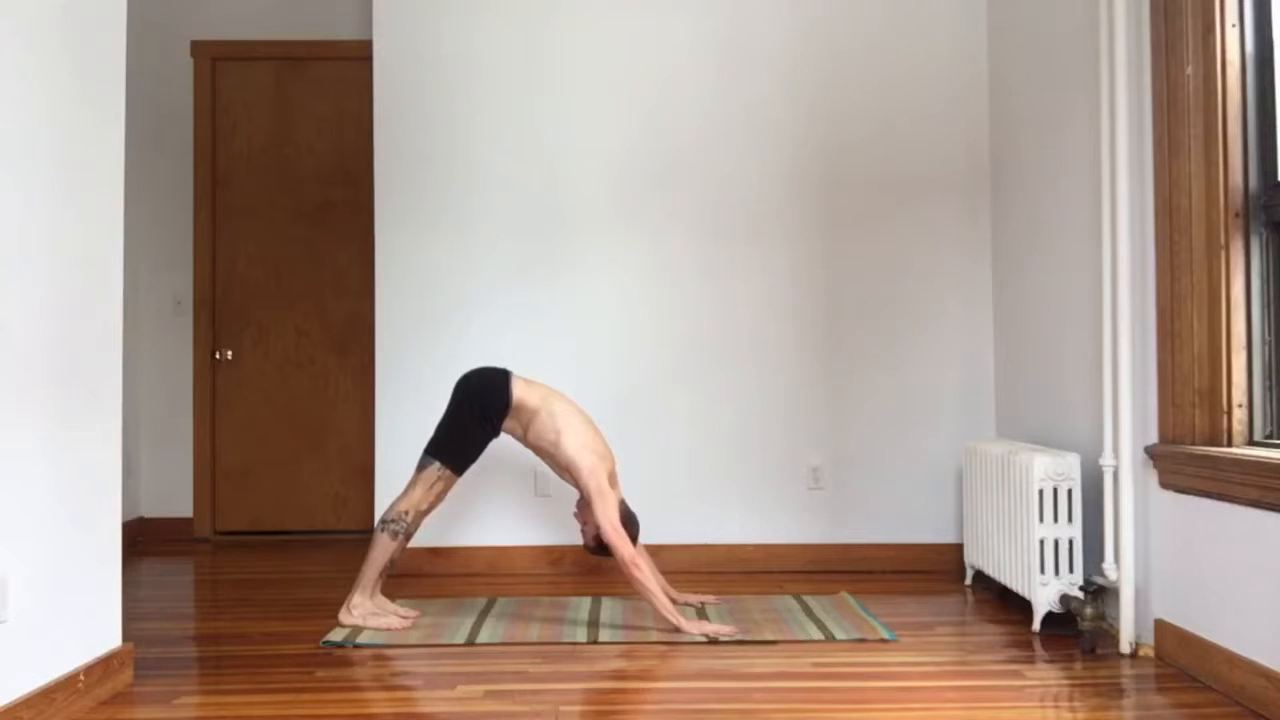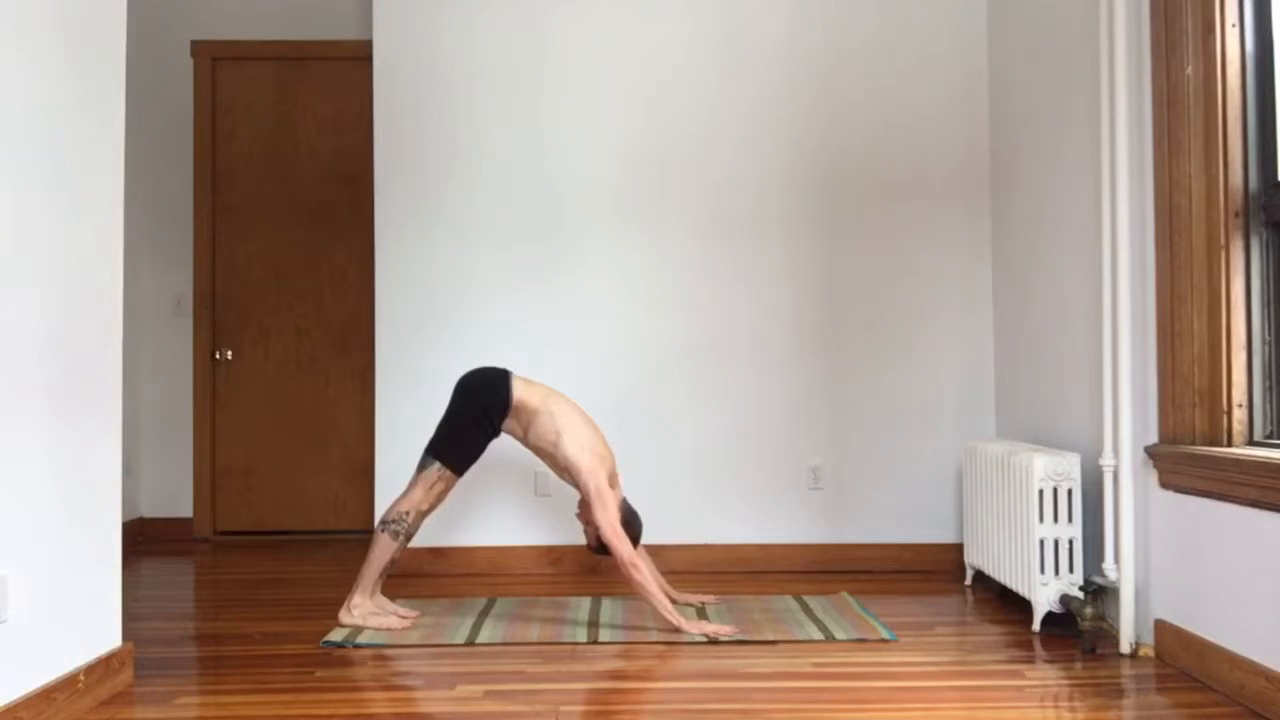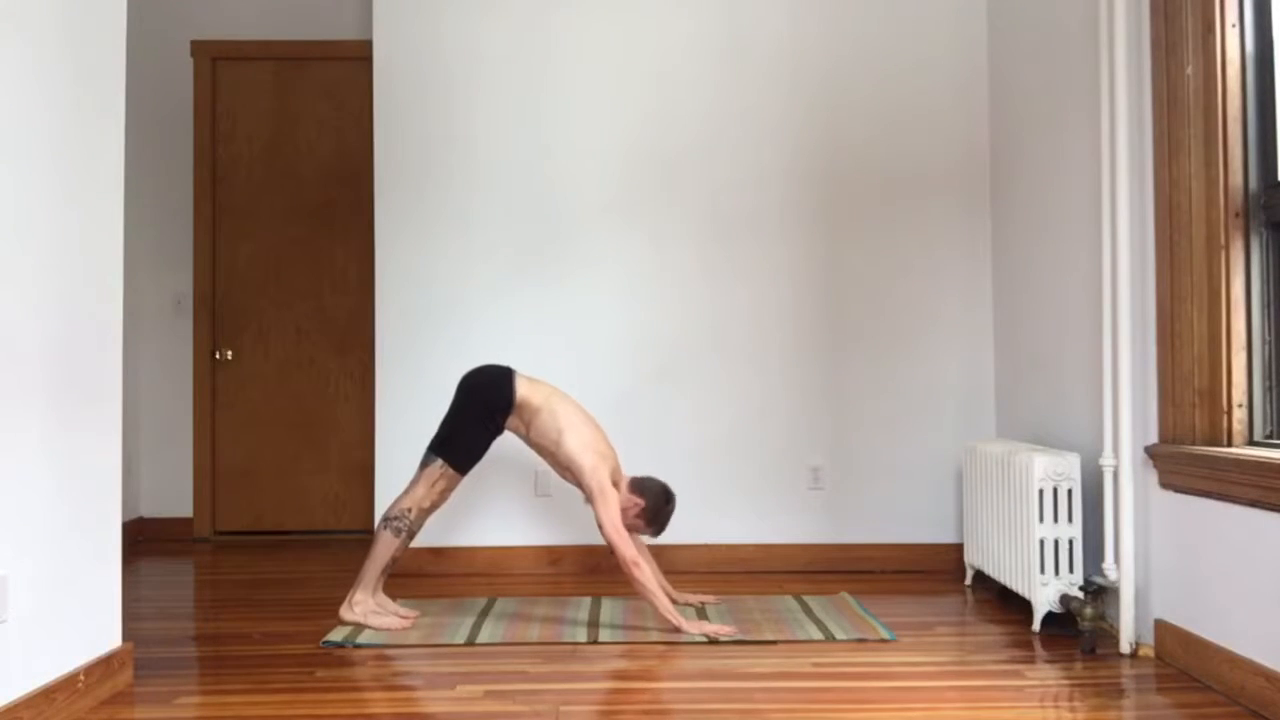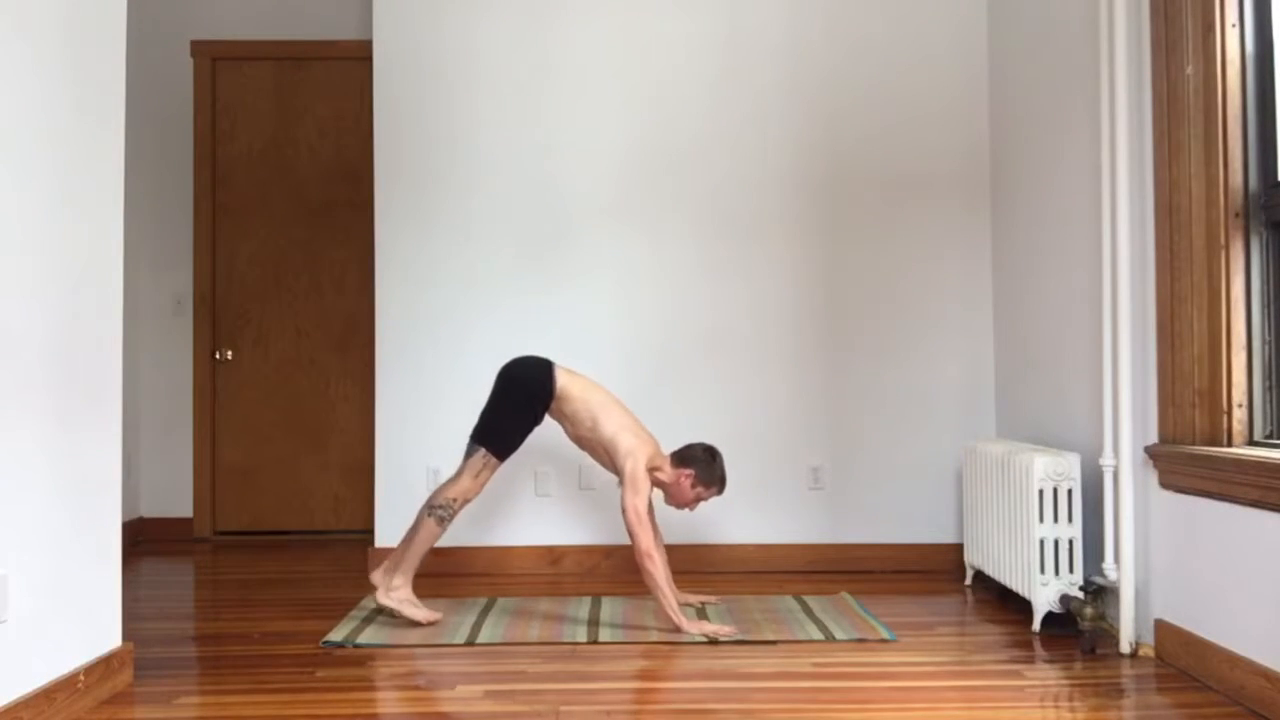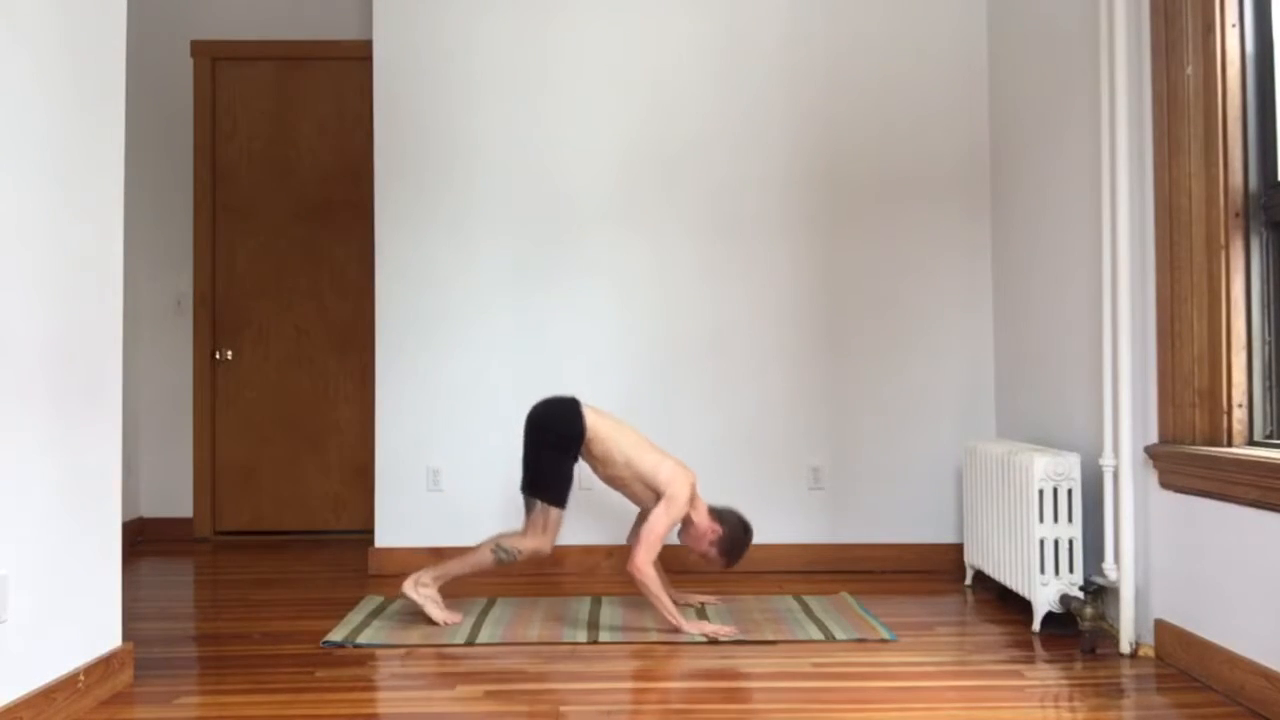
dt=1s
person 1, frame 1
left shoulder: (602, 478)
right shoulder: (597, 481)
left elbow: (632, 547)
right elbow: (630, 560)
left wrist: (674, 594)
right wrist: (680, 622)
left hip: (496, 399)
right hip: (487, 397)
left knee: (425, 497)
right knee: (421, 495)
left ankle: (371, 594)
right ankle: (358, 602)
person 1, frame 2
left shoulder: (604, 480)
right shoulder: (597, 484)
left elbow: (632, 549)
right elbow: (629, 561)
left wrist: (673, 594)
right wrist: (680, 621)
left hip: (496, 399)
right hip: (488, 397)
left knee: (426, 496)
right knee: (423, 495)
left ankle: (371, 593)
right ankle: (358, 602)
person 1, frame 3
left shoulder: (612, 478)
right shoulder: (601, 481)
left elbow: (633, 547)
right elbow: (630, 560)
left wrist: (673, 594)
right wrist: (680, 621)
left hip: (500, 396)
right hip: (492, 394)
left knee: (429, 496)
right knee: (425, 493)
left ankle: (373, 591)
right ankle: (359, 600)
person 1, frame 4
left shoulder: (649, 460)
right shoulder: (638, 463)
left elbow: (652, 535)
right elbow: (645, 551)
left wrist: (675, 593)
right wrist: (681, 621)
left hip: (539, 386)
right hip: (530, 383)
left knee: (465, 483)
right knee: (467, 484)
left ankle: (391, 570)
right ankle: (396, 583)
person 1, frame 5
left shoulder: (669, 491)
right shoulder: (679, 494)
left elbow: (636, 542)
right elbow: (639, 565)
left wrist: (672, 595)
right wrist: (681, 622)
left hip: (563, 421)
right hip: (560, 424)
left knee: (537, 541)
right knee: (539, 543)
left ankle: (428, 582)
right ankle: (425, 582)
